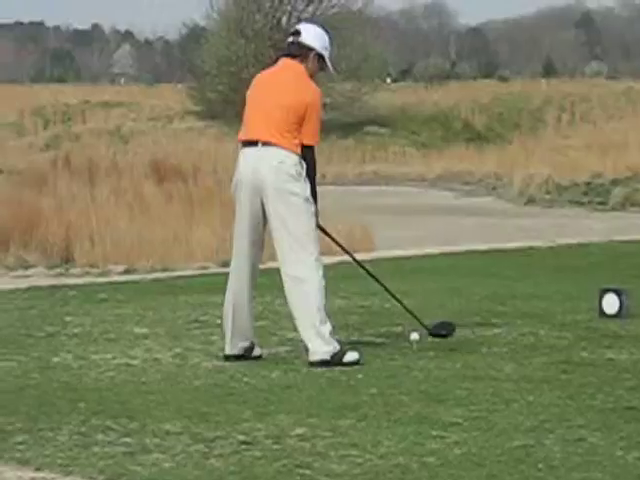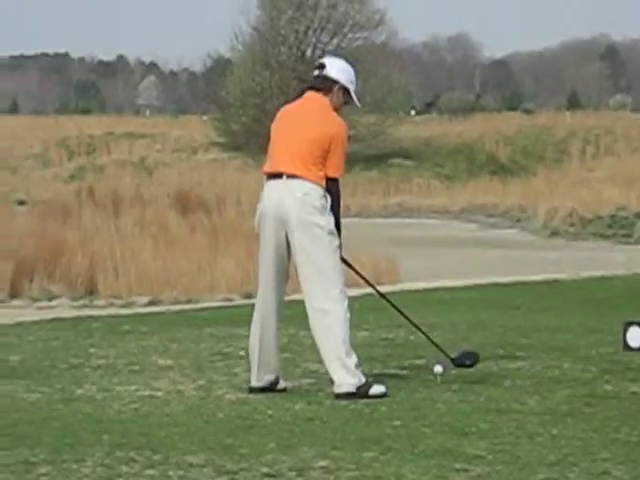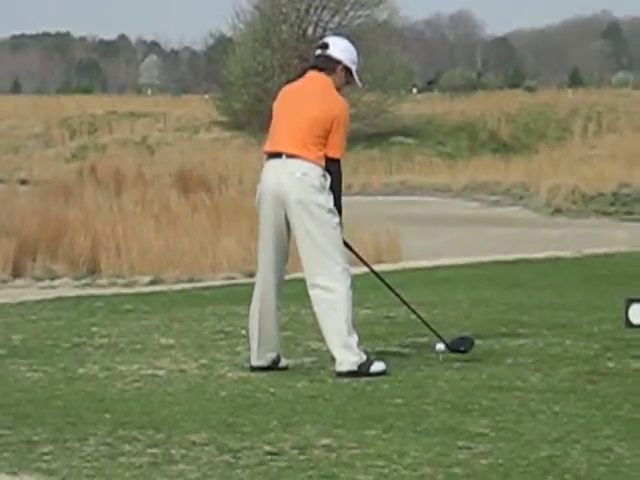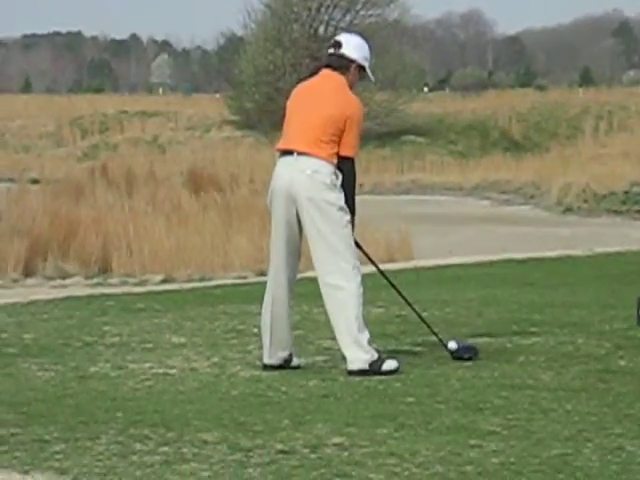
dt=0.5s
person 1, frame 1
left shoulder: (261, 79)
right shoulder: (310, 91)
right elbow: (307, 151)
right wrist: (312, 201)
left hip: (247, 162)
right hip: (281, 166)
left knee: (243, 258)
right knee: (302, 260)
left ankle: (238, 342)
right ankle: (321, 348)
person 1, frame 2
left shoulder: (285, 112)
right shoulder: (335, 124)
right elbow: (331, 184)
right wrist: (336, 234)
left hip: (272, 195)
right hip: (305, 198)
left knee: (268, 292)
right knee: (327, 295)
left ankle: (263, 375)
right ankle: (348, 380)
person 1, frame 3
left shoulder: (287, 91)
right shoulder: (337, 104)
right elbow: (333, 164)
right wrist: (337, 212)
left hip: (271, 174)
right hip: (305, 178)
left knee: (268, 271)
right knee: (330, 274)
left ankle: (264, 354)
right ankle: (349, 358)
person 1, frame 4
left shoulder: (300, 90)
right shoulder: (351, 103)
right elbow: (346, 162)
right wrist: (350, 212)
left hip: (284, 173)
right hip: (317, 176)
left knee: (280, 270)
right knee: (341, 271)
left ankle: (276, 353)
right ankle: (360, 357)
